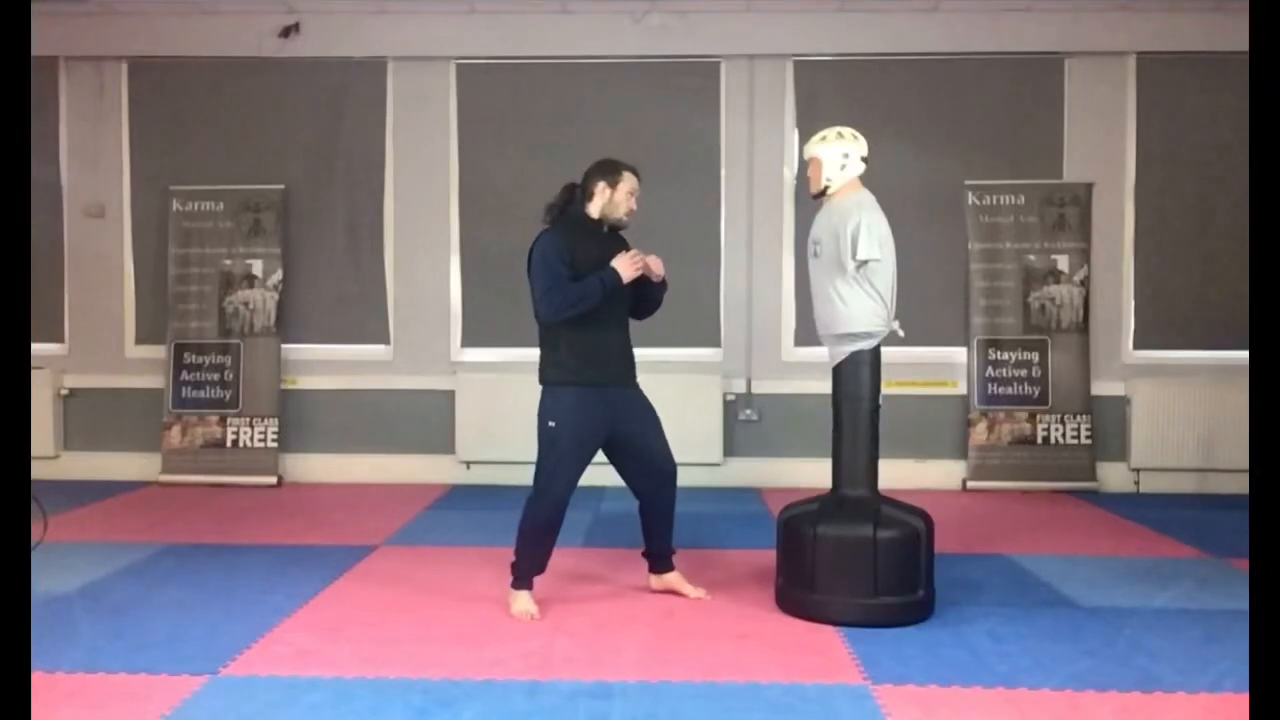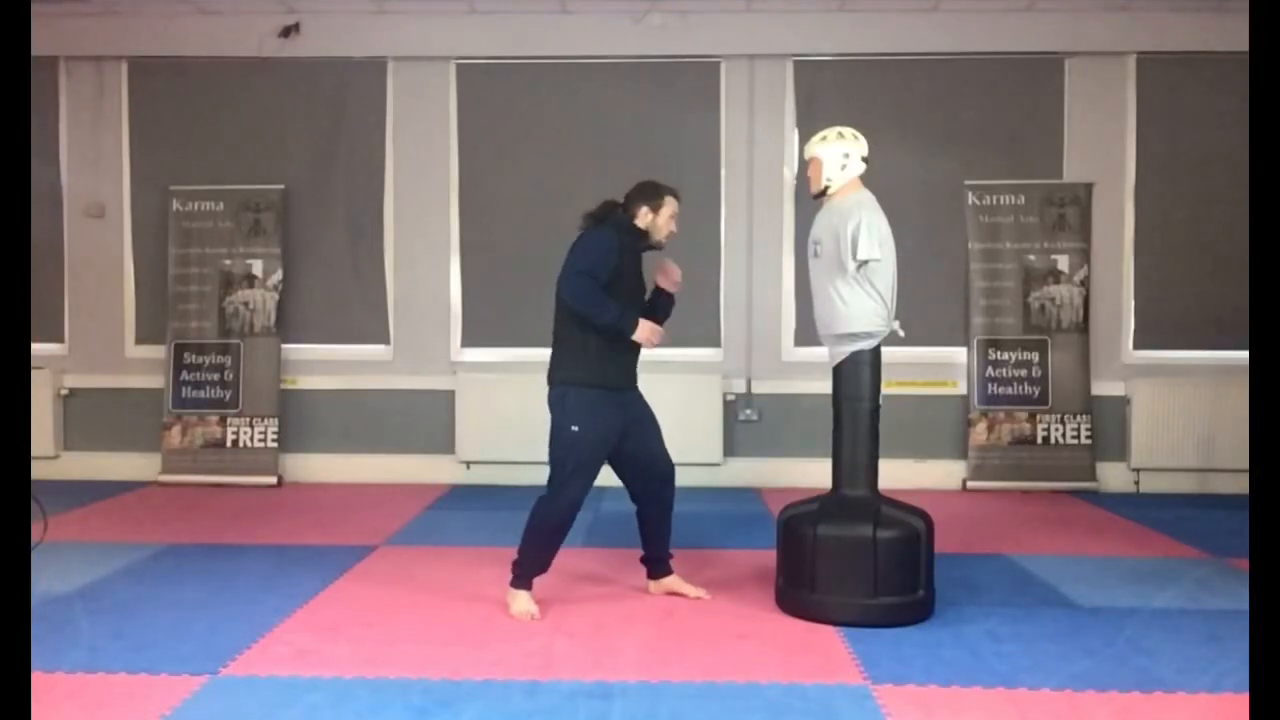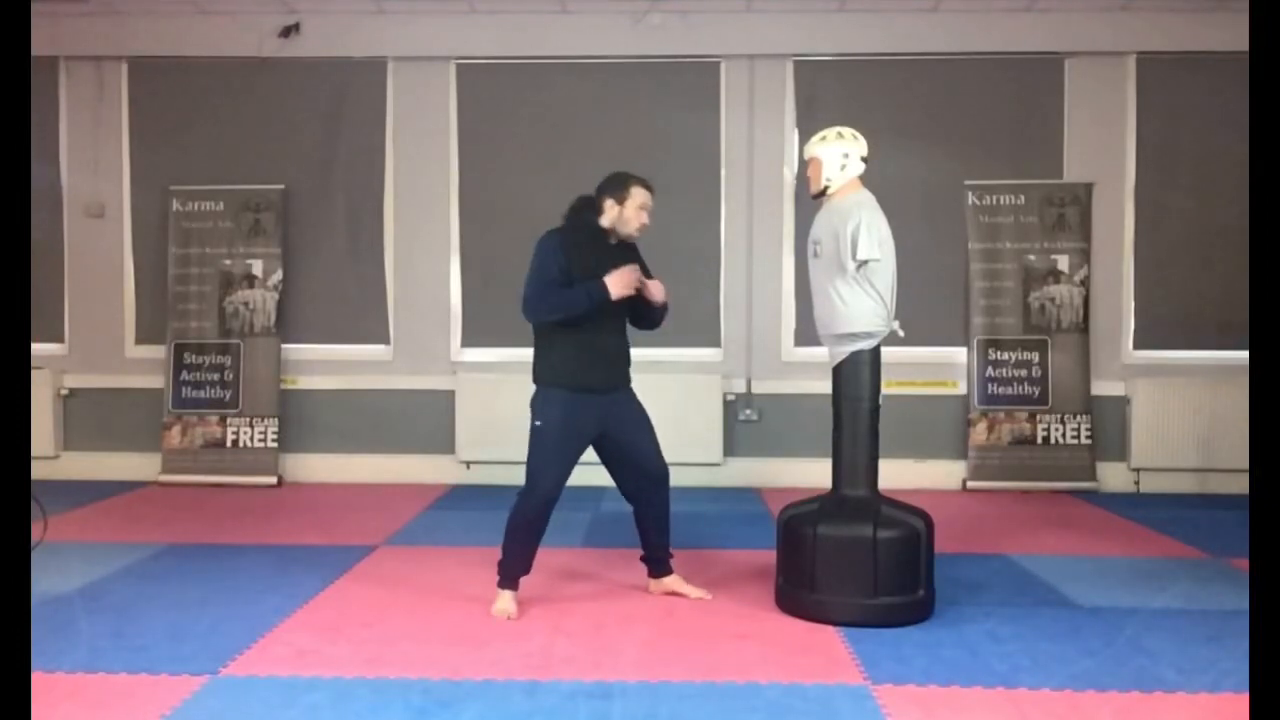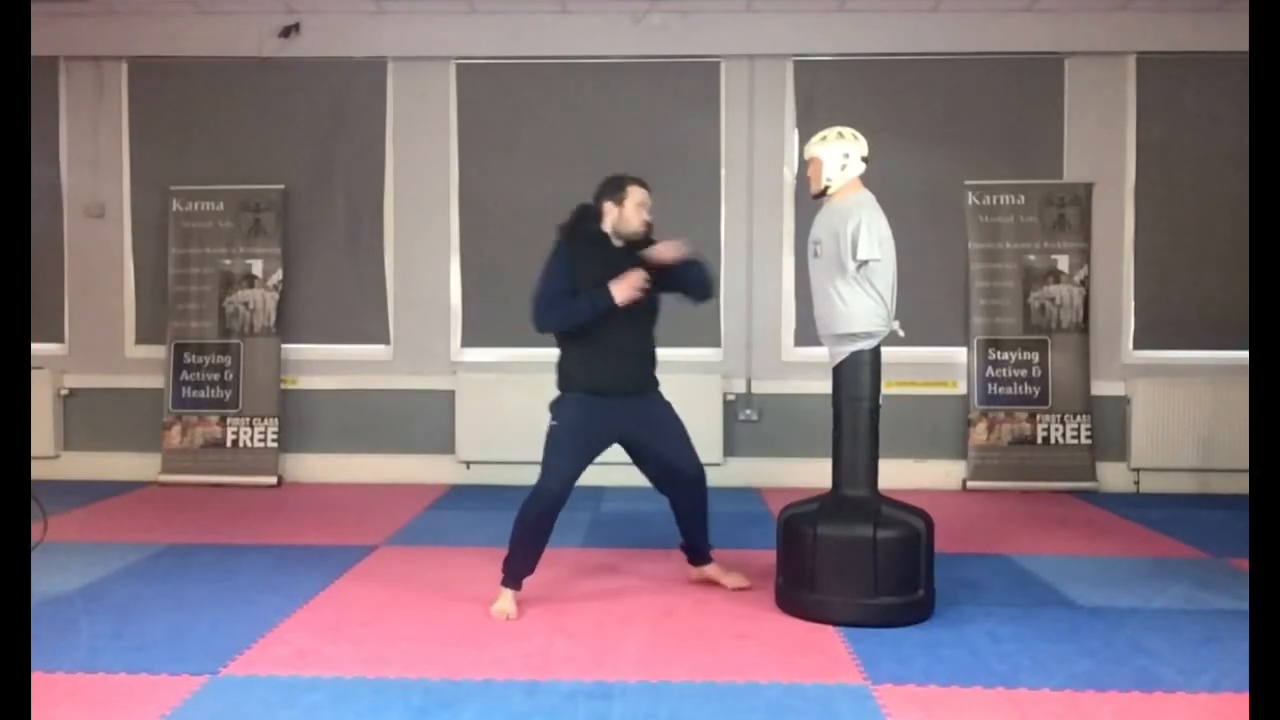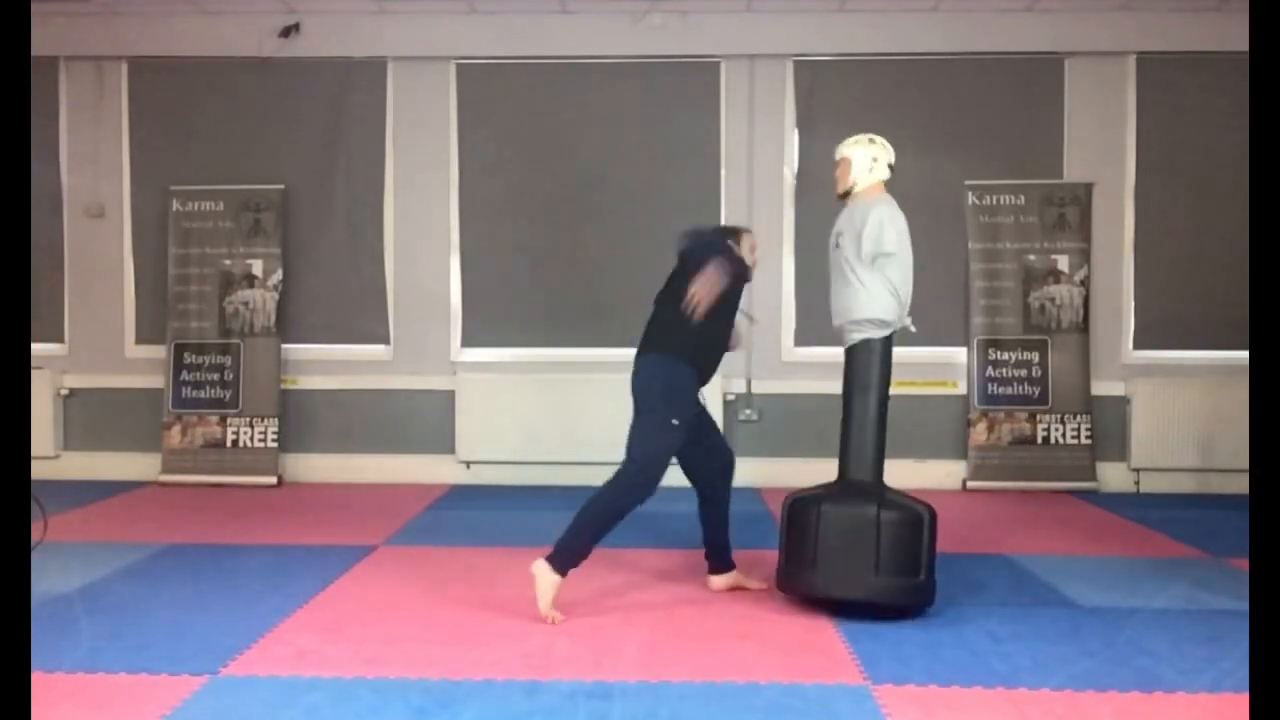
dt=0.5s
person 1, frame 1
left shoulder: (614, 243)
right shoulder: (555, 241)
left elbow: (639, 308)
right elbow: (552, 304)
left wrist: (653, 282)
right wrist: (612, 277)
left hip: (621, 388)
right hip: (571, 392)
left knee: (659, 472)
right knee: (553, 489)
left ankle: (661, 569)
right ankle: (521, 586)
person 1, frame 2
left shoulder: (631, 255)
right shoulder: (605, 240)
right elbow: (573, 288)
left wrist: (662, 295)
right wrist: (628, 322)
left hip: (621, 392)
right hip: (581, 392)
left knee: (657, 477)
right knee: (567, 489)
left ankle: (660, 573)
right ankle: (521, 586)
person 1, frame 3
left shoulder: (627, 254)
right shoulder: (560, 244)
left elbow: (641, 320)
right elbow: (536, 306)
left wrist: (655, 301)
right wrist: (601, 290)
left hip: (615, 393)
right hip: (562, 395)
left knee: (651, 477)
right knee: (541, 489)
left ankle: (661, 574)
right ankle: (507, 587)
person 1, frame 4
left shoulder: (649, 254)
right shoulder: (572, 254)
left elbow: (698, 287)
right elbow: (547, 316)
left wrist: (679, 259)
right wrist: (608, 298)
left hip: (641, 397)
right hip: (584, 399)
left knee: (688, 476)
right knee: (551, 488)
left ankle: (702, 562)
right ankle: (510, 586)
person 1, frame 5
left shoulder: (709, 282)
right shoulder: (717, 261)
right elbow: (700, 242)
left wrist: (721, 339)
right wrist: (714, 271)
left hip: (675, 381)
right hip: (668, 380)
left knee: (716, 466)
right knee: (639, 478)
left ankle: (721, 570)
right ankle: (553, 568)
person 2, frame 1
left shoulder: (860, 211)
right shoulder: (833, 210)
left elbow: (876, 274)
left wrist: (875, 322)
left hip: (858, 338)
right hip: (845, 338)
left knee: (857, 425)
right knee: (847, 425)
right ankle: (847, 497)
person 2, frame 2
left shoulder: (861, 211)
right shoulder: (833, 210)
left elbow: (877, 275)
left wrist: (878, 324)
left hip: (859, 336)
right hip: (844, 336)
person 2, frame 3
left shoulder: (861, 211)
right shoulder: (832, 210)
left elbow: (876, 275)
left wrist: (877, 323)
left hip: (859, 335)
right hip: (843, 335)
person 2, frame 4
left shoulder: (862, 212)
right shoulder: (833, 210)
left elbow: (876, 275)
left wrist: (878, 324)
left hip: (858, 336)
right hip: (844, 335)
person 2, frame 5
left shoulder: (879, 212)
right shoulder: (859, 210)
left elbow: (896, 266)
left wrist: (890, 316)
left hip: (871, 327)
right hip: (862, 328)
left knee: (864, 412)
right knee: (858, 408)
left ankle: (860, 485)
right ankle: (857, 483)
